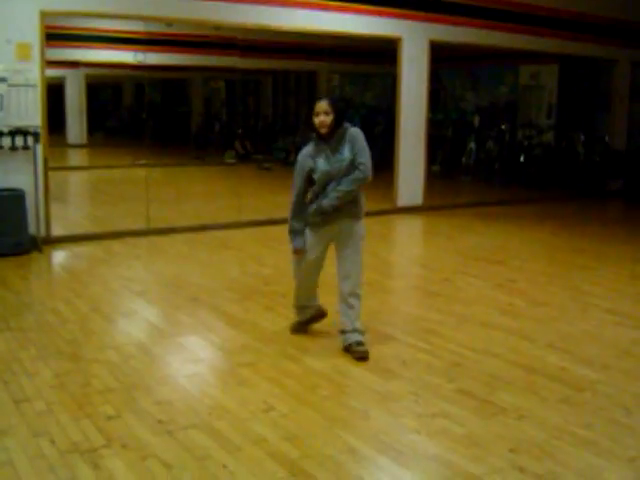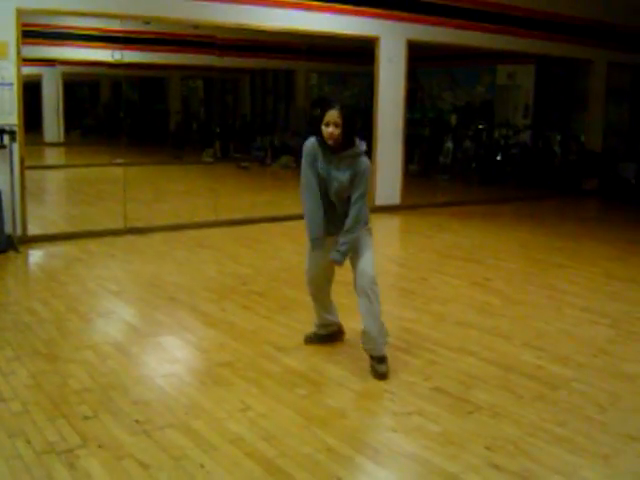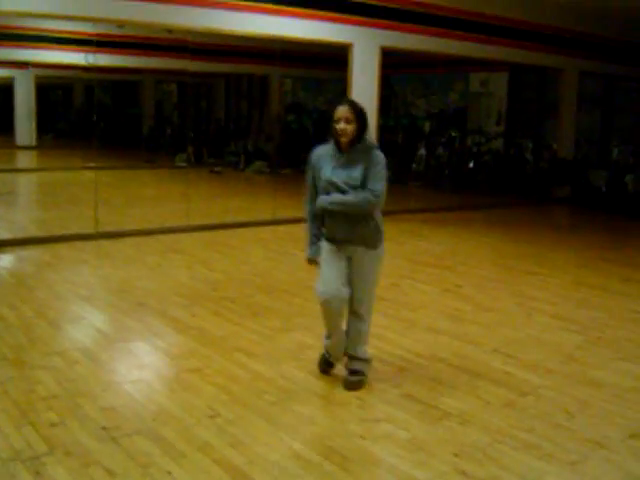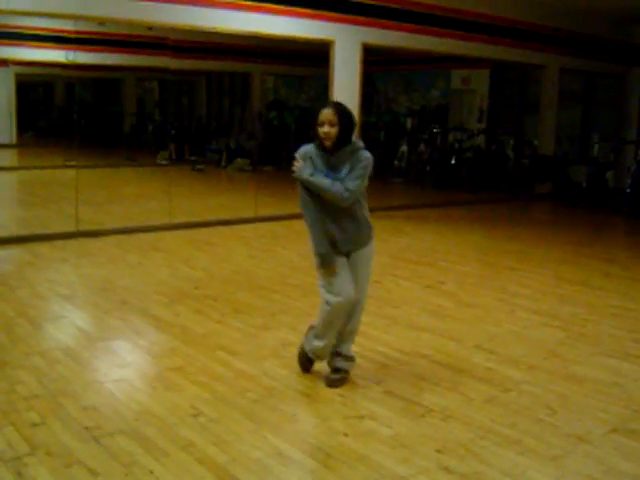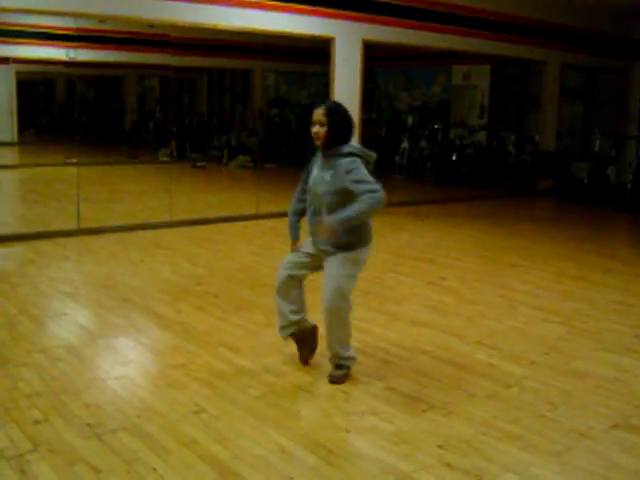
dt=0.5s
person 1, frame 1
left shoulder: (354, 137)
right shoulder: (309, 153)
left elbow: (363, 173)
right elbow: (299, 197)
left wrist: (330, 201)
right wrist: (296, 236)
left hip: (349, 221)
right hip: (316, 222)
left knee: (350, 279)
right knee: (304, 271)
left ankle: (352, 336)
right ankle: (307, 310)
person 1, frame 2
left shoulder: (360, 162)
right shoulder: (312, 148)
left elbow: (358, 207)
right elbow: (310, 193)
left wrist: (344, 247)
right wrist: (316, 237)
left hip: (356, 231)
right hip: (326, 230)
left knee: (365, 279)
right knee: (316, 280)
left ankle: (376, 348)
right ankle: (329, 327)
person 1, frame 3
left shoulder: (373, 157)
right shoulder: (320, 156)
left elbow: (374, 198)
right elbow: (313, 204)
left wrist: (330, 202)
right wrist: (313, 244)
left hip: (367, 242)
right hip: (331, 240)
left knee: (361, 304)
right knee: (331, 294)
left ankle: (357, 362)
right ankle: (333, 349)
person 1, frame 4
left shoulder: (362, 159)
right shoulder: (306, 155)
left elbow: (344, 197)
right elbow: (311, 207)
left wrist: (307, 175)
right wrist: (323, 251)
left hip: (359, 242)
right hip: (327, 243)
left knee: (355, 303)
right knee: (340, 298)
left ankle: (341, 361)
right ankle: (314, 345)
person 1, frame 5
left shoulder: (349, 163)
right shoulder: (319, 155)
left elbow: (376, 196)
right elbow: (304, 192)
left wrist: (340, 221)
right wrist: (294, 224)
left hip: (348, 246)
right hip: (319, 240)
left knee: (334, 304)
right knee: (286, 273)
left ankle: (342, 360)
right ankle: (300, 329)
